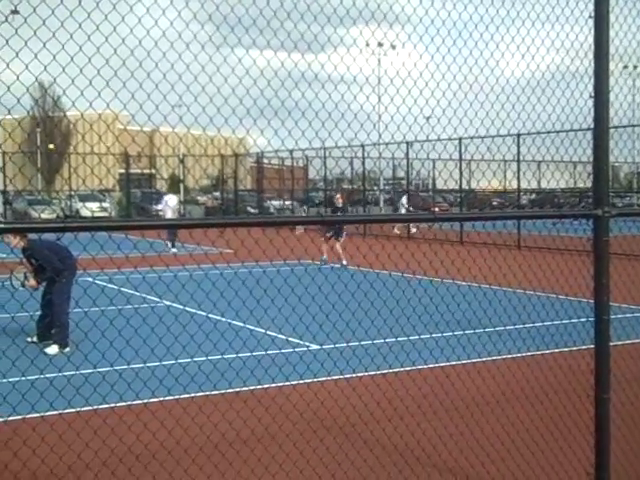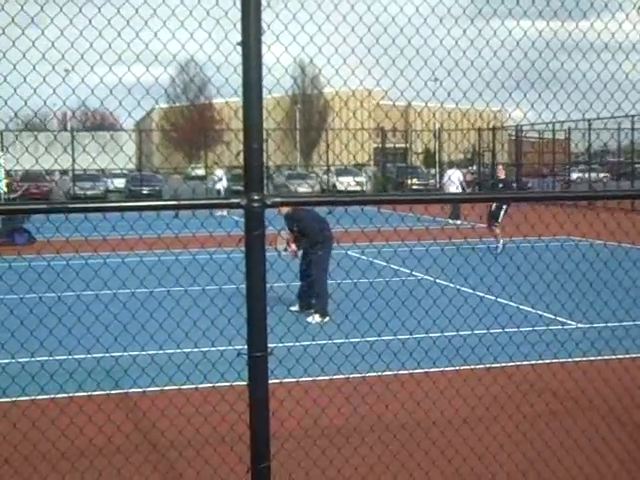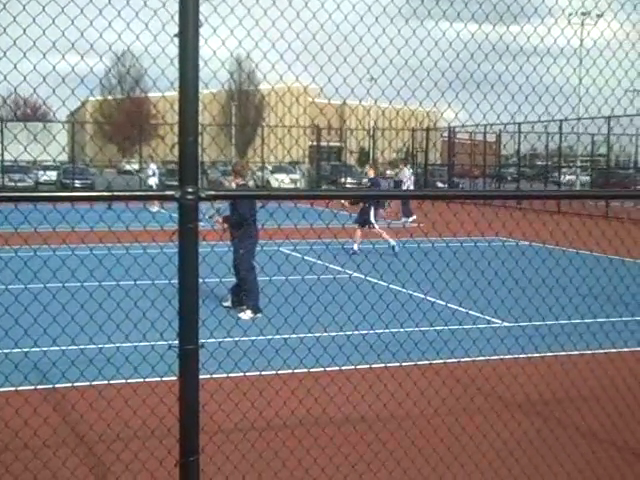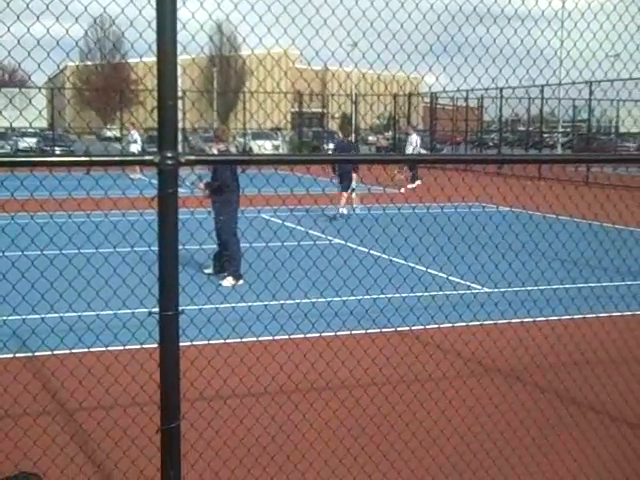
dt=1s
person 1, frame 1
left shoulder: (36, 247)
right shoulder: (26, 250)
left elbow: (56, 267)
right elbow: (41, 266)
left wrist: (37, 280)
right wrist: (33, 278)
left hip: (66, 268)
right hip: (55, 270)
left knee: (59, 304)
right knee: (46, 302)
left ankle: (61, 343)
right ankle: (43, 335)
person 1, frame 2
left shoulder: (302, 215)
right shoulder: (289, 216)
left elbow: (316, 236)
right elbow: (298, 234)
left wrist: (298, 246)
right wrist: (292, 242)
left hip: (322, 242)
right hip: (312, 243)
left knee: (318, 276)
right knee: (305, 272)
left ankle: (322, 313)
right ankle: (304, 304)
person 1, frame 3
right shoulder: (242, 190)
left elbow: (242, 216)
left wrist: (225, 219)
right wrist: (229, 221)
left hip: (245, 237)
right hip: (241, 236)
left knee: (247, 271)
right knee: (239, 269)
left ankle: (253, 308)
right ankle: (237, 299)
person 1, frame 4
left shoulder: (223, 157)
right shoulder: (226, 156)
left elbow: (223, 181)
left wrist: (207, 186)
right wrist: (211, 188)
left hip: (226, 202)
right hip: (224, 201)
left knee: (229, 236)
right knee: (222, 235)
left ankle: (235, 275)
right ankle: (219, 265)
